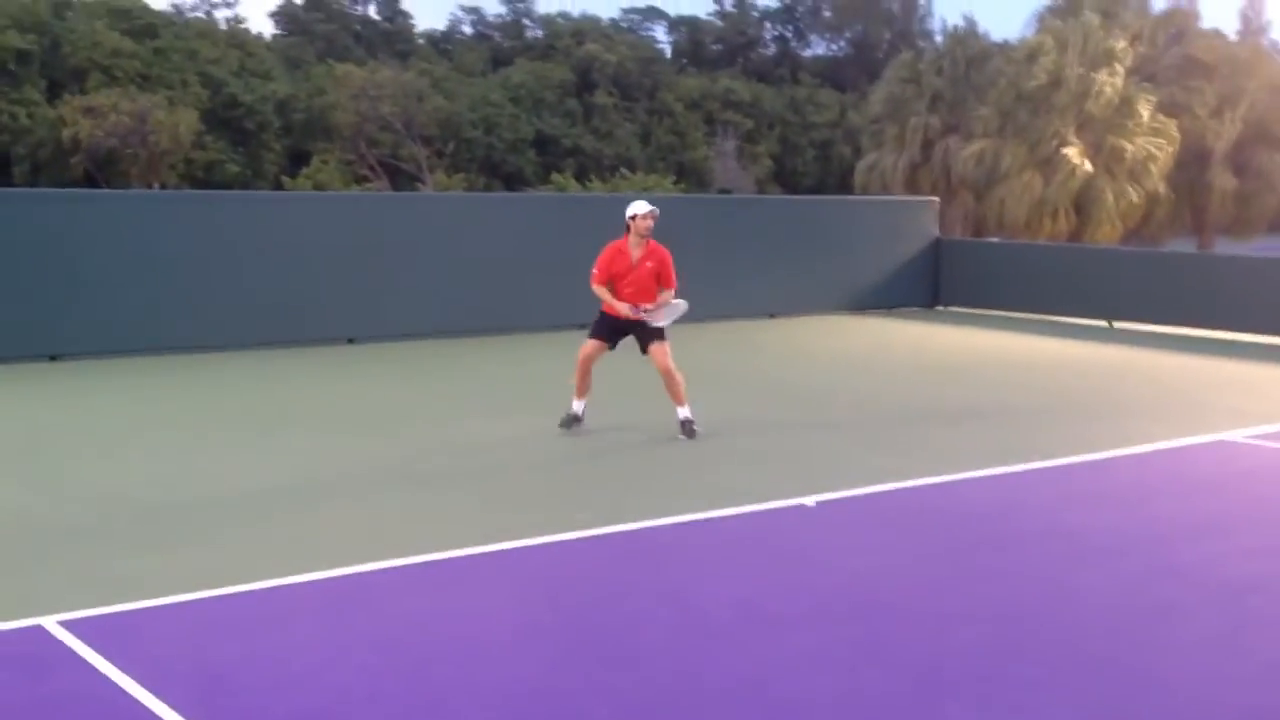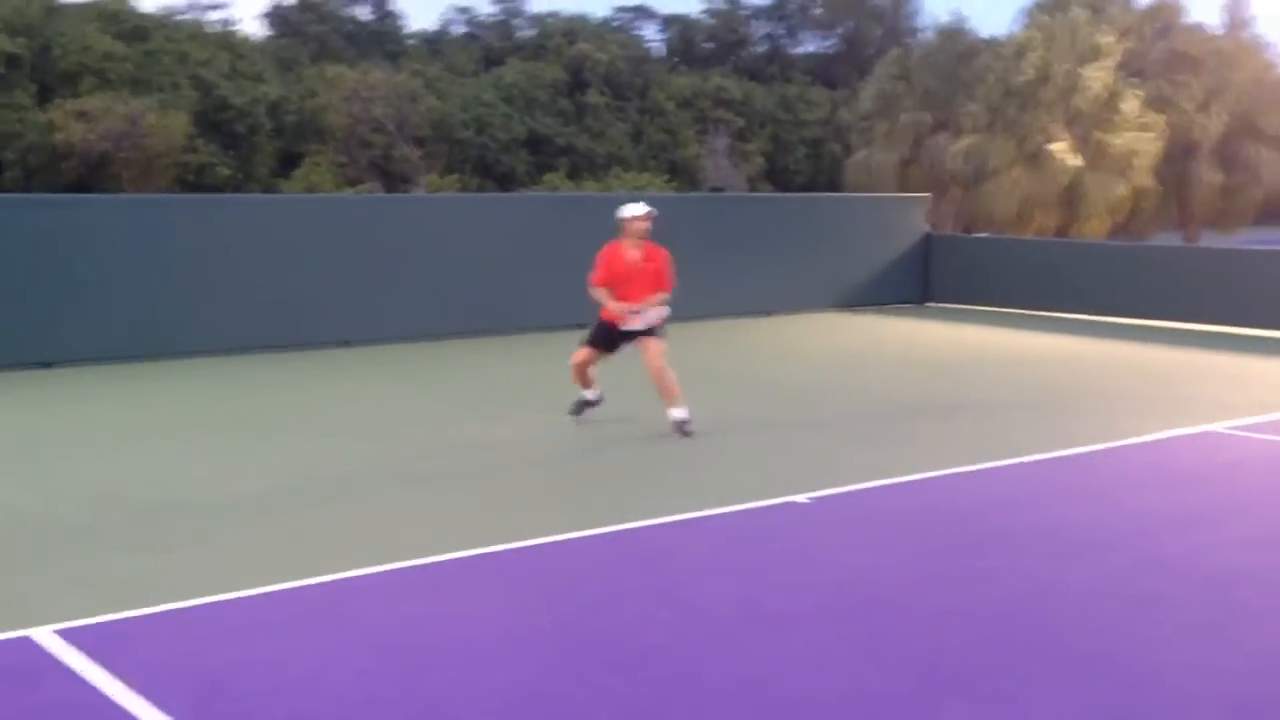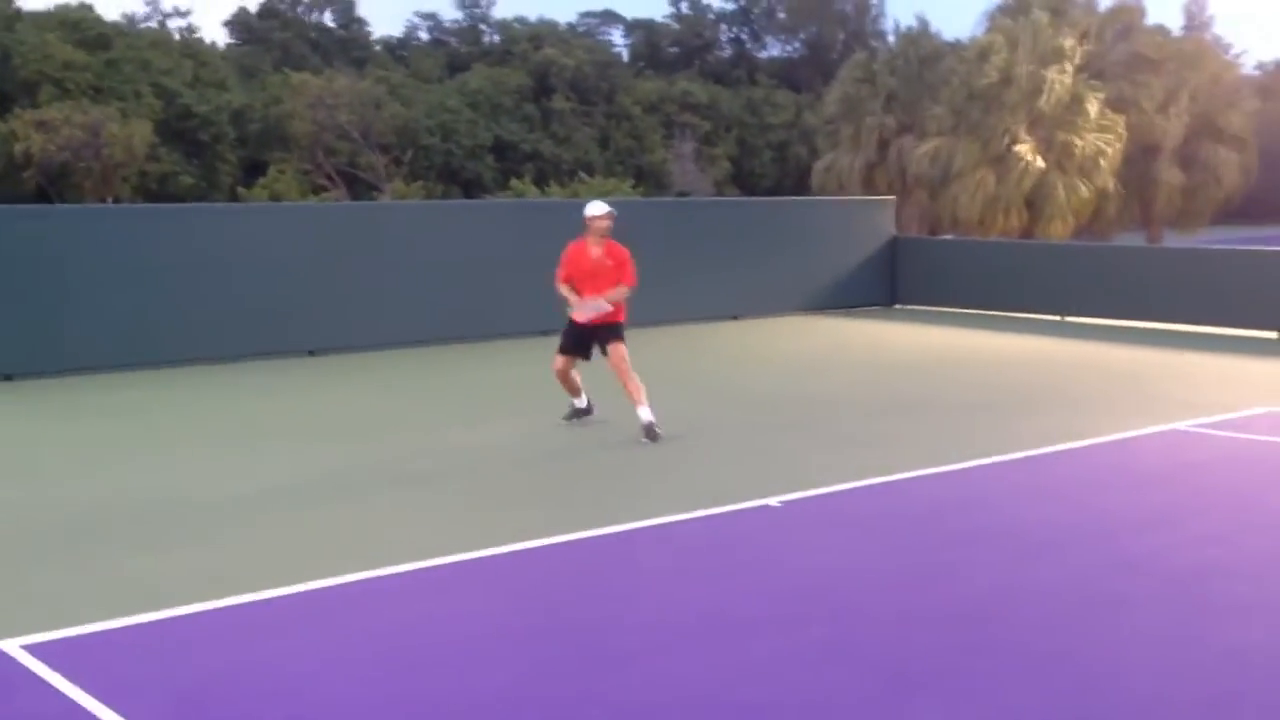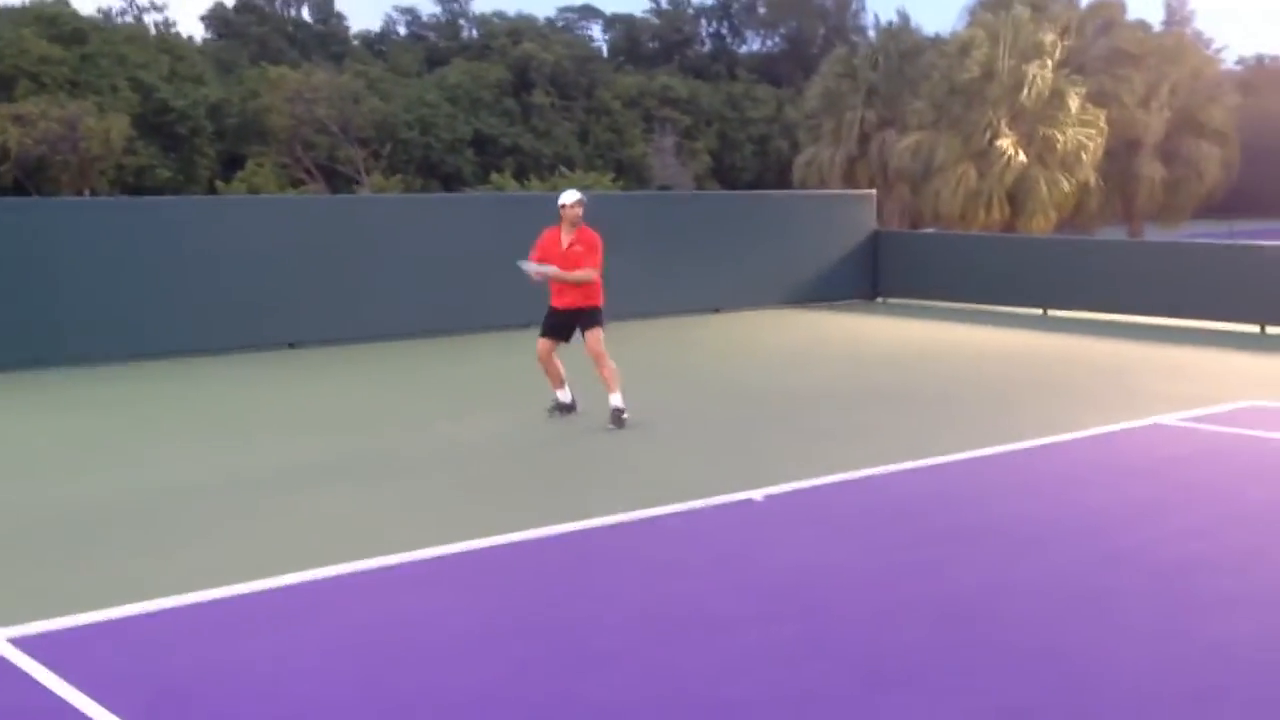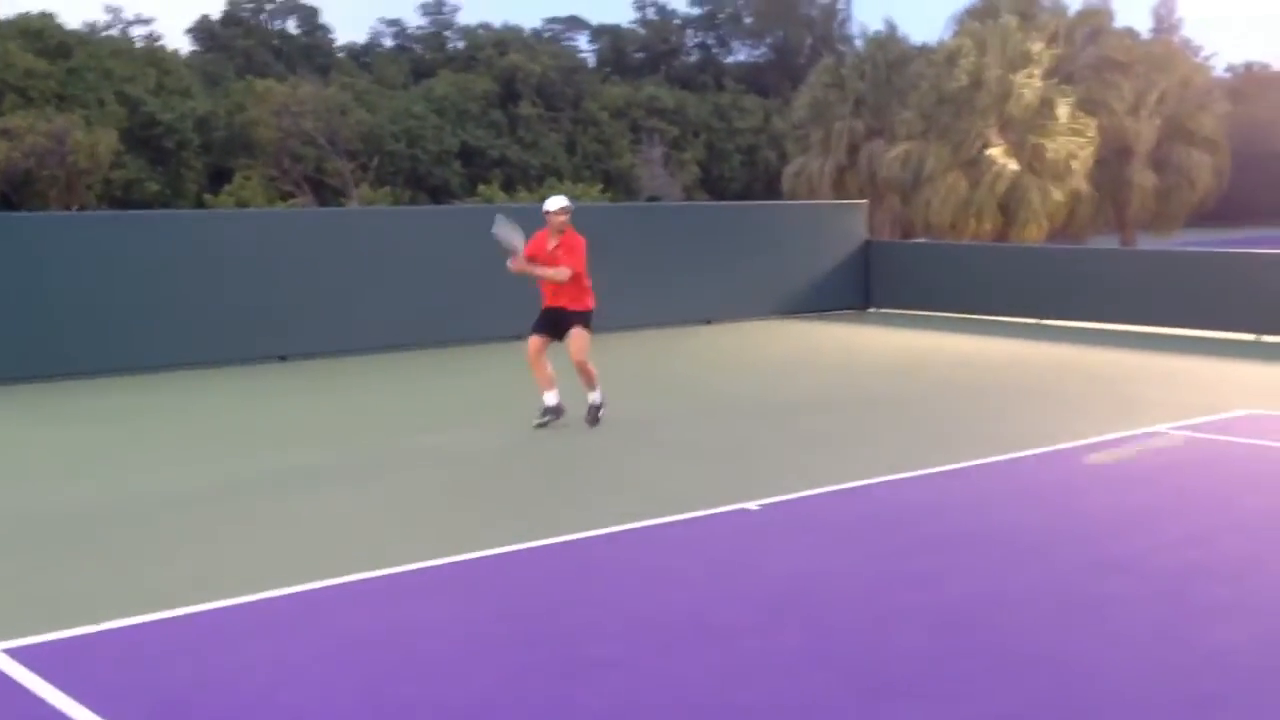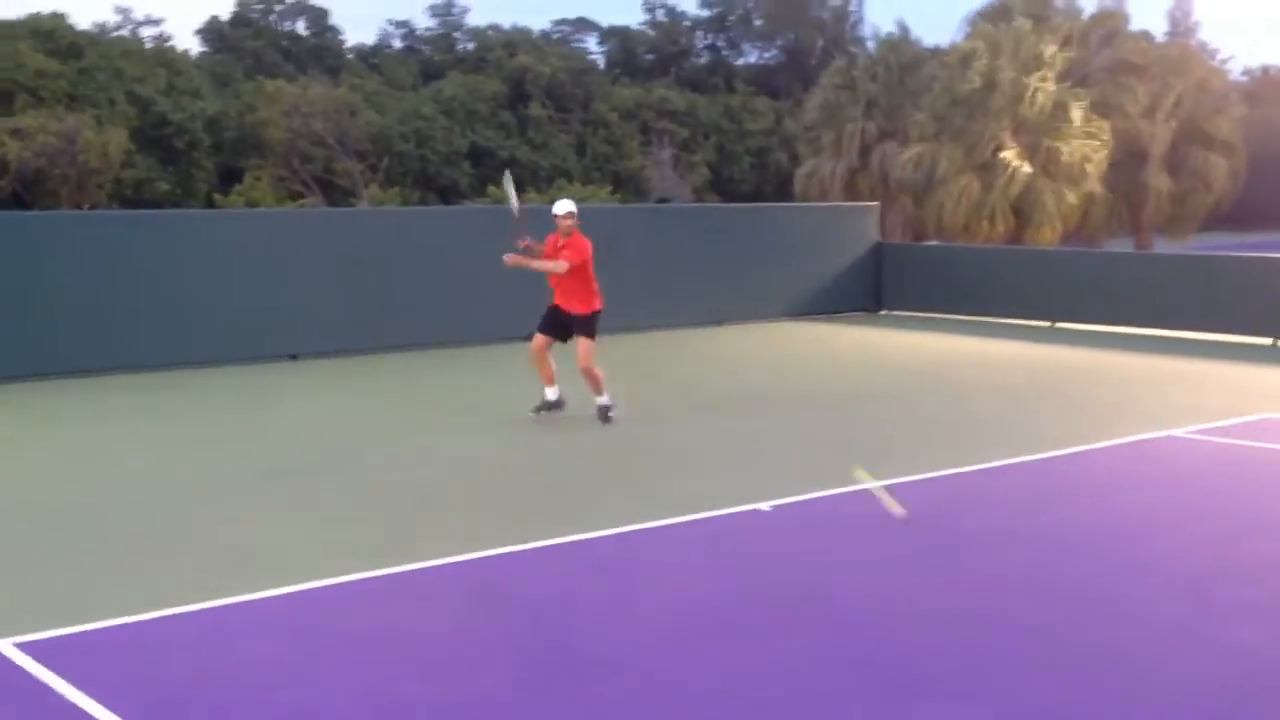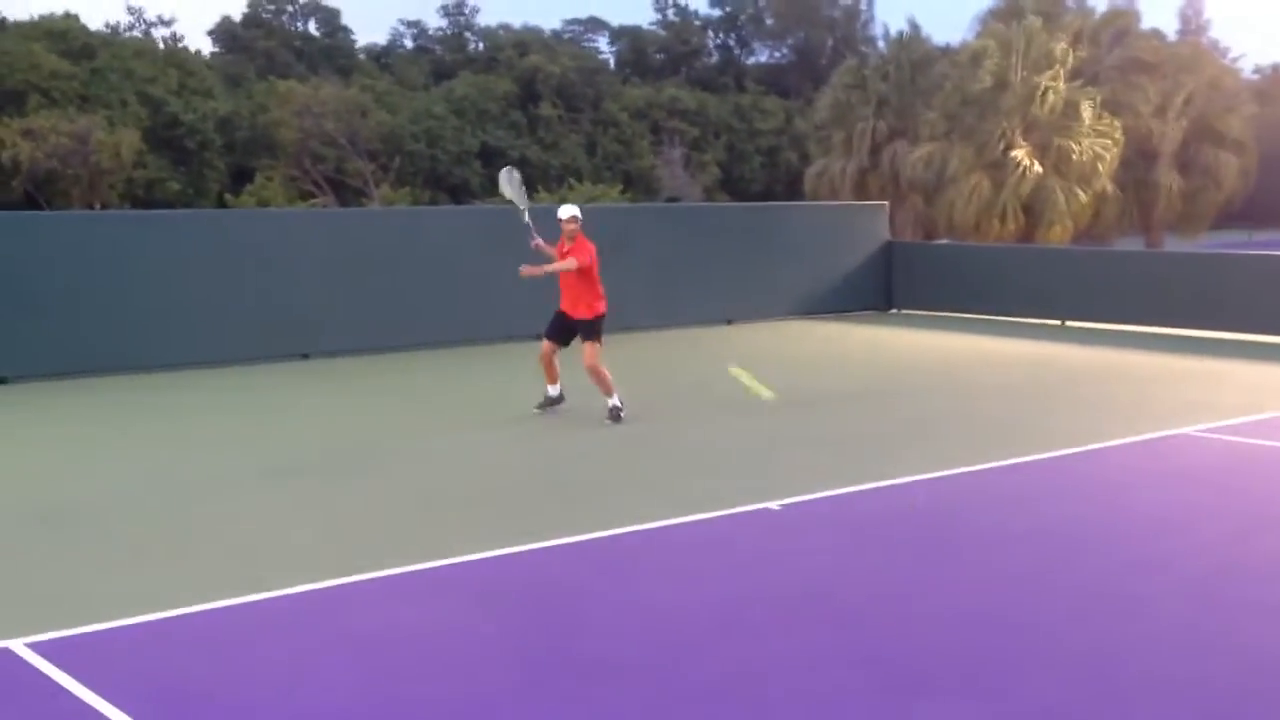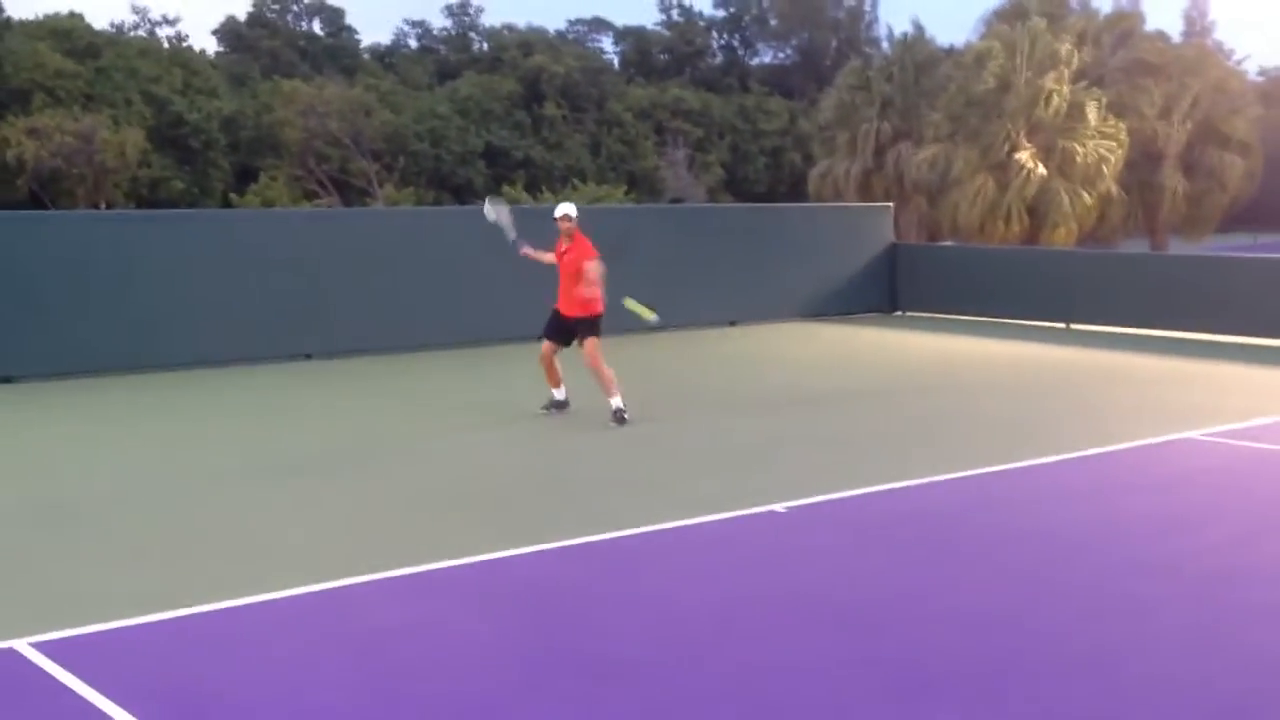
dt=0.1s
person 1, frame 1
left shoulder: (661, 254)
right shoulder: (611, 251)
left elbow: (670, 290)
right elbow: (598, 284)
left wrist: (652, 306)
right wrist: (617, 305)
right hip: (614, 313)
left knee: (665, 366)
right knee: (585, 356)
left ankle: (685, 416)
right ankle: (577, 410)
person 1, frame 2
left shoulder: (659, 256)
right shoulder: (608, 253)
left elbow: (664, 293)
right elbow: (596, 288)
left wrist: (640, 307)
right wrist: (614, 306)
left hip: (644, 318)
right hip: (612, 318)
left knee: (657, 365)
right knee: (578, 362)
left ankle: (679, 416)
right ankle: (591, 395)
person 1, frame 3
left shoulder: (620, 253)
right shoulder: (572, 250)
left elbow: (626, 291)
right elbow: (561, 282)
left wrist: (599, 300)
right wrist: (572, 298)
left hip: (609, 319)
right hip: (580, 319)
left knee: (622, 367)
right knee: (560, 367)
left ankle: (648, 421)
right ankle: (581, 404)
person 1, frame 4
left shoulder: (591, 238)
right shoulder: (547, 237)
left elbow: (590, 275)
right elbow: (534, 264)
left wrist: (558, 274)
right wrist: (543, 273)
left hip: (587, 305)
right hip: (559, 305)
left knee: (598, 352)
right knee: (543, 352)
left ankle: (617, 406)
right ankle: (565, 399)
person 1, frame 5
left shoulder: (576, 243)
right shoulder: (538, 238)
left elbow: (564, 275)
right elbow: (526, 260)
left wrist: (529, 269)
right wrist: (520, 262)
left hip: (579, 306)
right hip: (553, 306)
left knee: (579, 358)
right knee: (534, 349)
left ankle: (595, 400)
right ankle: (552, 405)
person 1, frame 6
left shoulder: (581, 244)
right shoulder: (553, 240)
left elbow: (561, 267)
right elbow: (546, 258)
left wrist: (526, 261)
right wrist: (531, 247)
left hip: (585, 310)
right hip: (561, 305)
left knee: (585, 364)
right knee: (537, 348)
left ankle: (603, 402)
right ankle: (552, 398)
person 1, frame 7
left shoulder: (585, 247)
right shoulder: (564, 243)
left elbow: (572, 264)
left wrist: (541, 269)
right wrist: (543, 247)
left hip: (590, 313)
right hip: (567, 311)
left knee: (591, 364)
right knee: (545, 352)
left ankle: (615, 404)
right ankle: (554, 394)
person 1, frame 8
left shoulder: (584, 246)
right shoulder: (561, 243)
left elbow: (595, 268)
left wrist: (592, 286)
right wrist: (533, 254)
left hip: (587, 312)
right hip: (563, 310)
left knee: (594, 360)
right knee: (546, 354)
left ankle: (618, 406)
right ankle: (559, 397)
